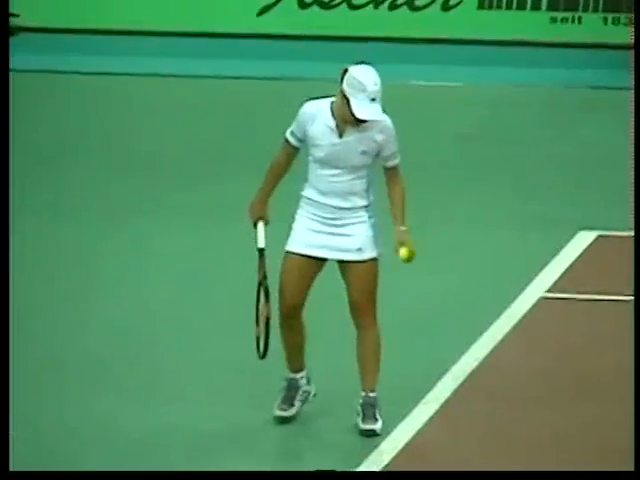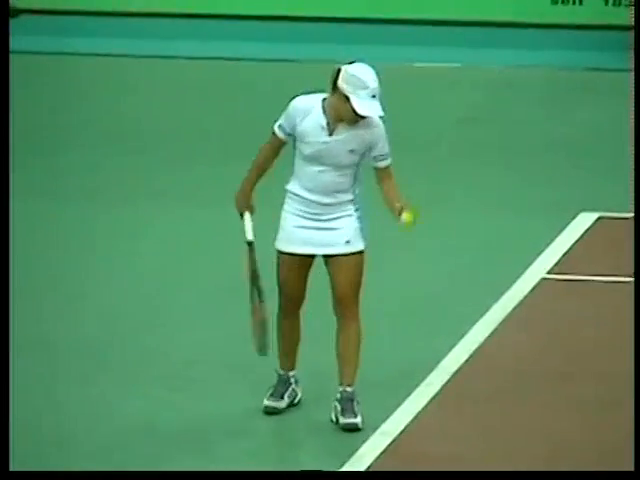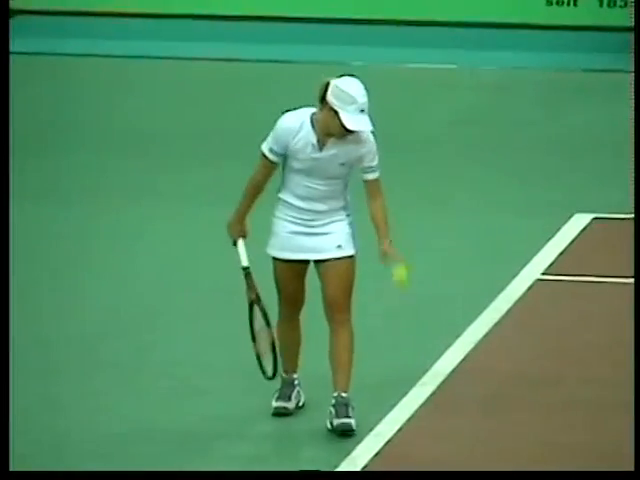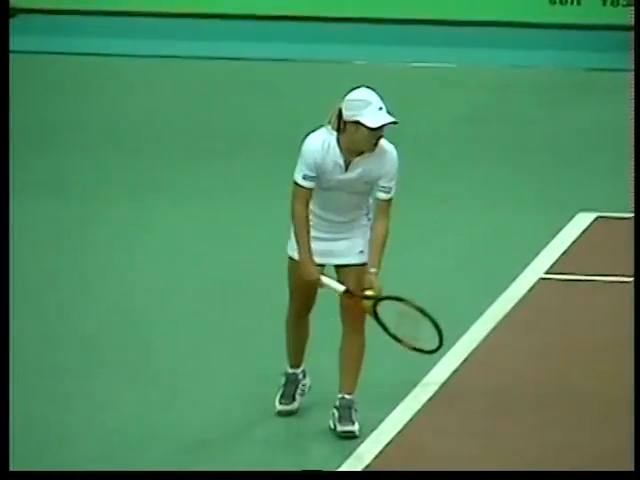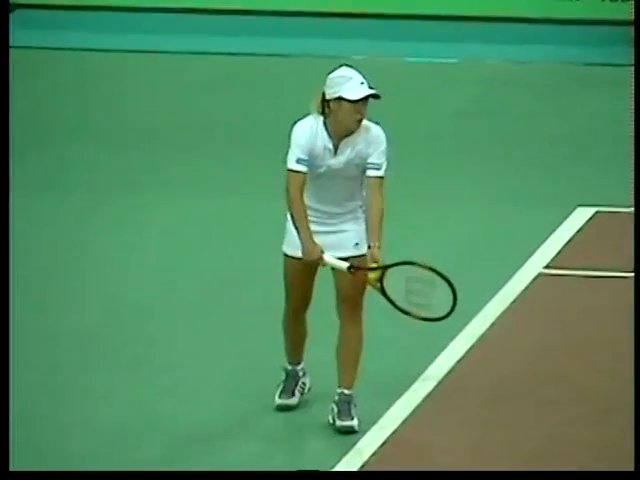
dt=1s
person 1, frame 1
left shoulder: (381, 127)
right shoulder: (310, 113)
left elbow: (394, 177)
right elbow: (285, 156)
left wrist: (401, 226)
right wrist: (261, 200)
left hip: (355, 227)
right hip: (311, 221)
left knee: (364, 314)
right knee: (289, 308)
left ankle: (369, 400)
right ankle: (297, 380)
person 1, frame 2
left shoulder: (373, 128)
right shoulder: (301, 108)
left elbow: (385, 178)
right elbow: (272, 147)
left wrist: (397, 207)
right wrist: (247, 187)
left hip: (343, 222)
right hip: (297, 219)
left knee: (347, 307)
right knee: (289, 304)
left ankle: (346, 395)
right ankle: (286, 379)
person 1, frame 3
left shoulder: (363, 141)
right shoulder: (290, 125)
left elbow: (374, 194)
right elbow: (262, 173)
left wrist: (385, 241)
right wrist: (239, 216)
left hip: (334, 232)
right hip: (288, 229)
left knee: (338, 312)
right knee: (289, 309)
left ankle: (341, 400)
right ankle: (290, 382)
person 1, frame 4
left shoulder: (387, 157)
right shoulder: (316, 145)
left elbow: (381, 217)
right elbow: (299, 204)
left wrist: (373, 268)
right wrist: (305, 258)
left hip: (356, 239)
right hip: (312, 234)
left knee: (355, 319)
right knee: (299, 310)
left ankle: (345, 402)
right ankle: (295, 376)
person 1, frame 5
left shoulder: (374, 137)
right shoulder: (305, 131)
left elbow: (374, 194)
right elbow: (294, 191)
left wrist: (374, 246)
right wrist: (307, 241)
left hip: (350, 230)
right hip: (307, 228)
left knee: (350, 312)
right knee: (295, 308)
left ankle: (344, 397)
right ankle: (295, 373)
